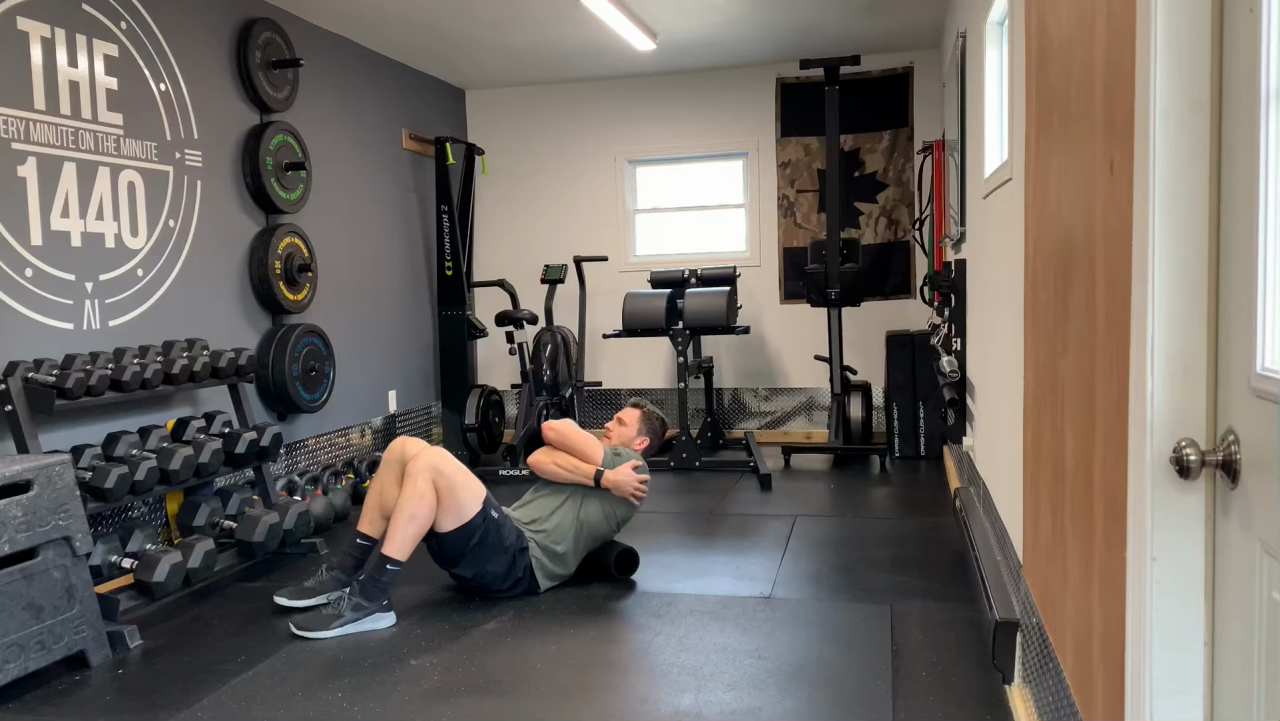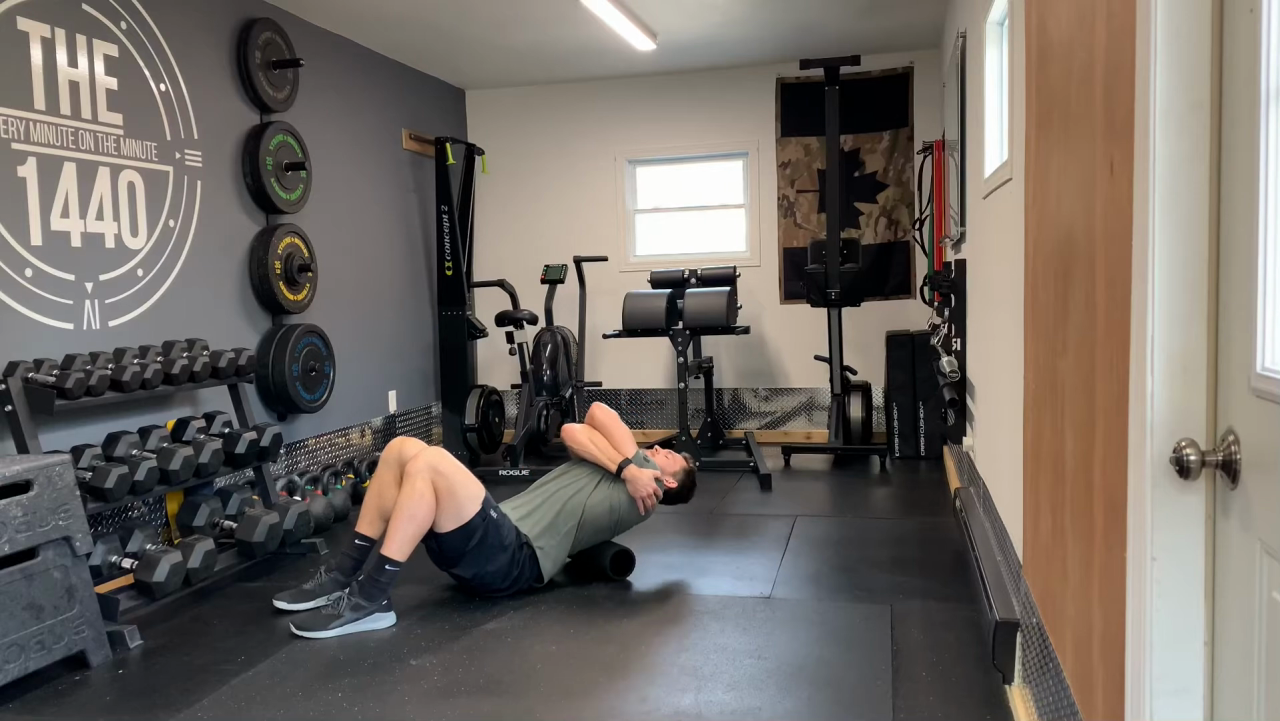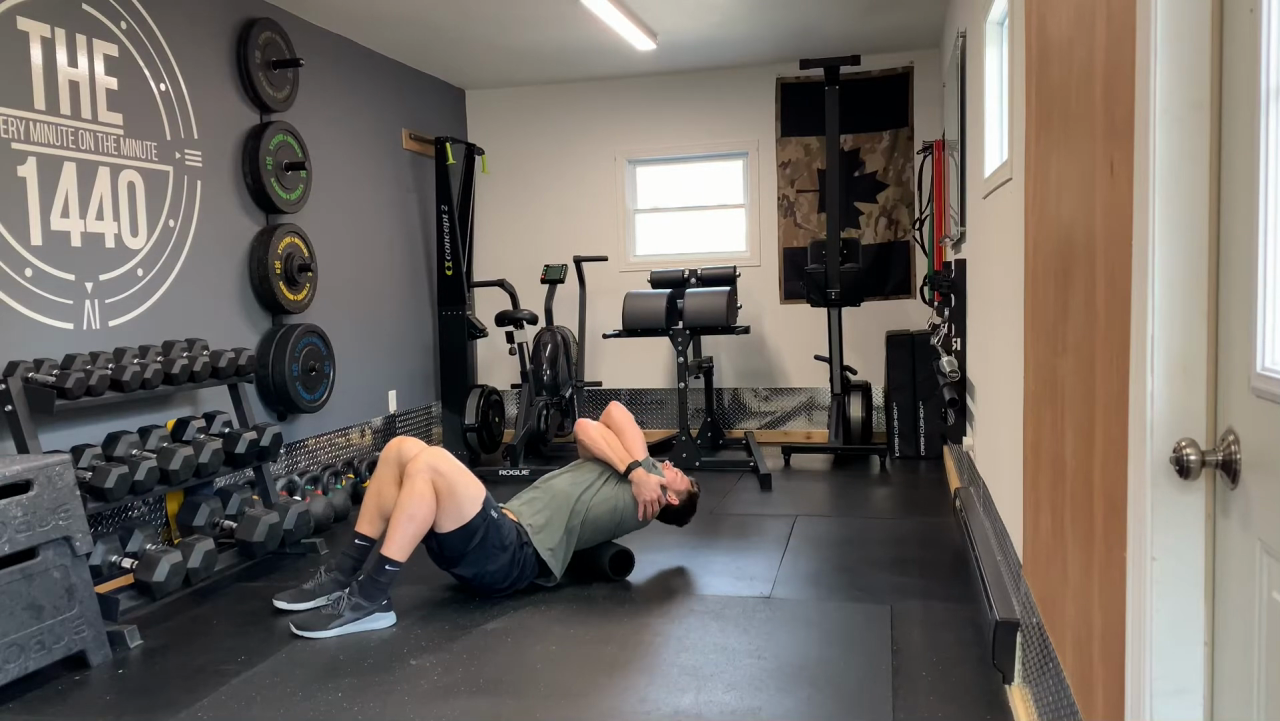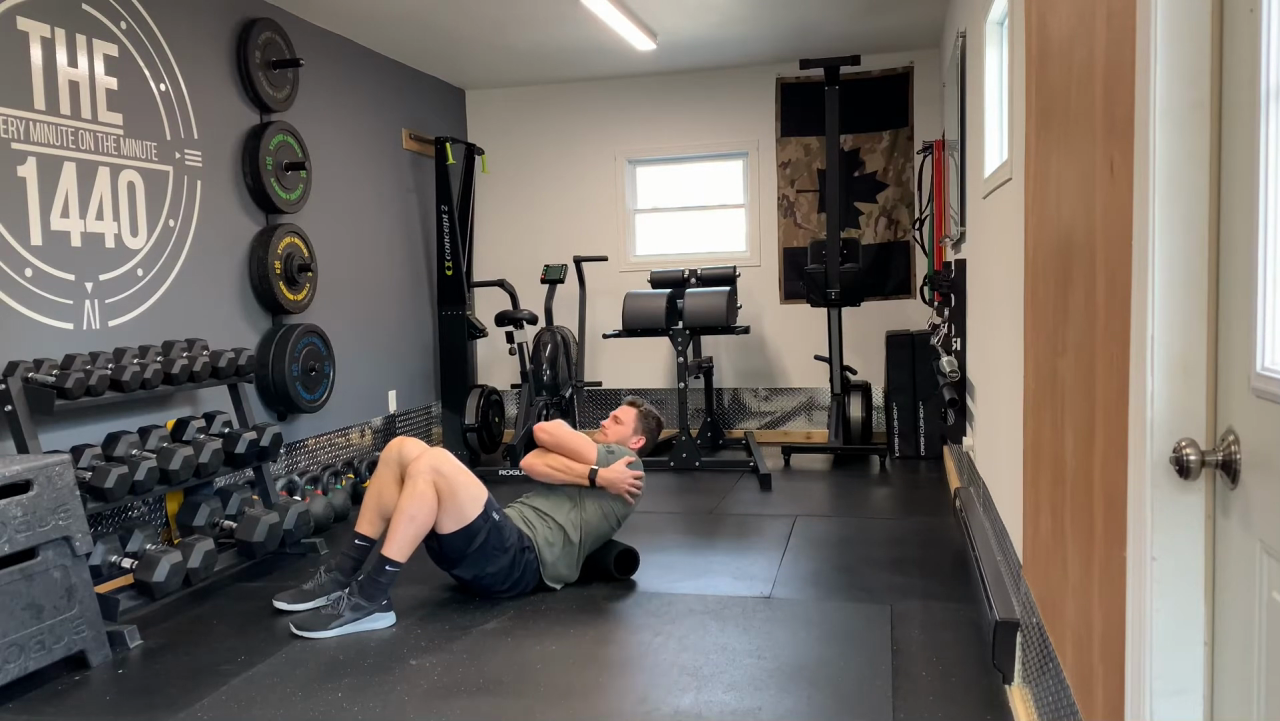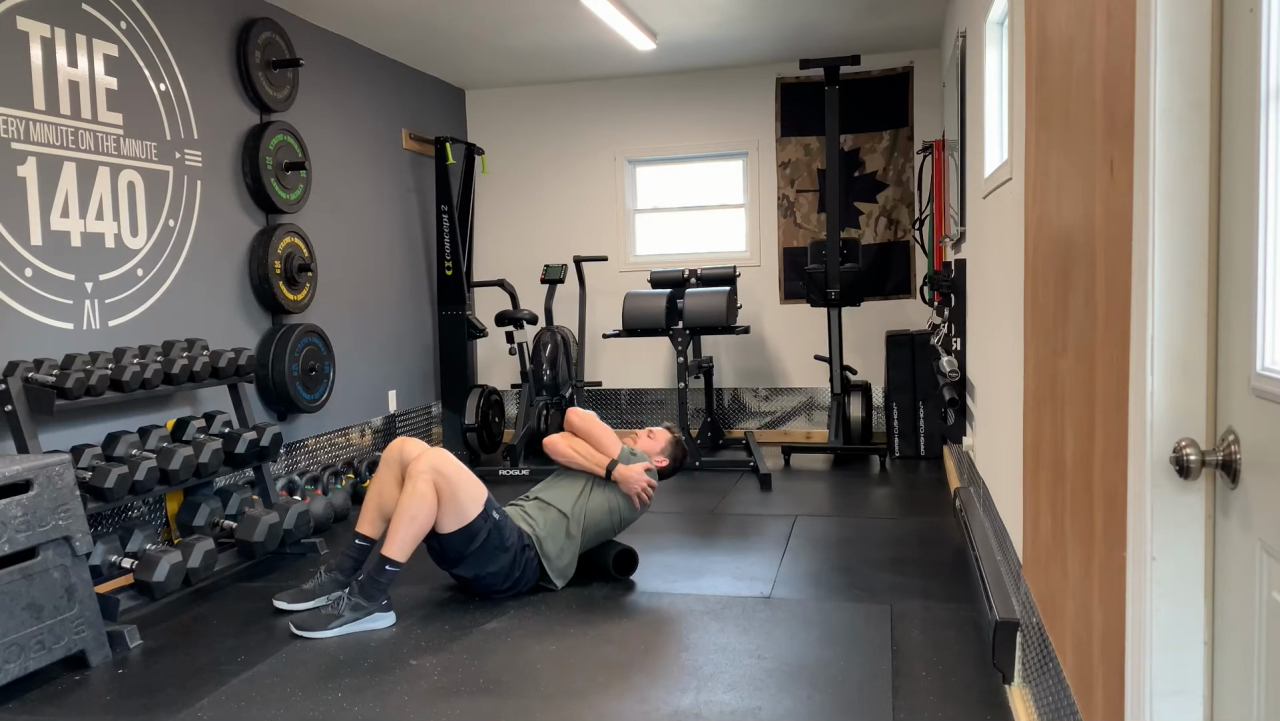
dt=1s
person 1, frame 1
left shoulder: (631, 468)
right shoulder: (605, 469)
left elbow: (555, 429)
right elbow: (539, 460)
right wrist: (601, 476)
left hip: (513, 562)
right hip: (494, 544)
left knee: (430, 461)
right knee: (404, 448)
left ankle: (370, 599)
right ankle: (346, 572)
person 1, frame 2
left shoulder: (643, 482)
right shoulder: (608, 469)
right elbow: (572, 432)
right wrist: (622, 466)
left hip: (508, 558)
right hip: (492, 537)
left knee: (429, 462)
right knee: (403, 449)
left ankle: (370, 599)
right ankle: (345, 573)
person 1, frame 3
left shoulder: (643, 488)
right shoulder: (623, 472)
right elbow: (585, 428)
right wrist: (633, 467)
left hip: (510, 555)
right hip: (492, 532)
left knee: (430, 462)
right knee: (402, 448)
left ankle: (369, 599)
right ankle: (345, 572)
person 1, frame 4
left shoulder: (625, 468)
right shoulder: (602, 469)
left elbow: (546, 431)
right elbow: (533, 464)
right wrist: (595, 476)
left hip: (515, 560)
right hip: (495, 542)
left knee: (433, 462)
right knee: (403, 448)
left ankle: (369, 599)
right ankle: (343, 574)
person 1, frame 5
left shoulder: (638, 476)
right shoulder: (615, 469)
left elbow: (576, 418)
right elbow: (554, 444)
right wrist: (611, 468)
left hip: (515, 557)
right hip: (495, 541)
left knee: (432, 463)
right knee: (404, 449)
left ankle: (369, 600)
right ankle: (343, 574)
